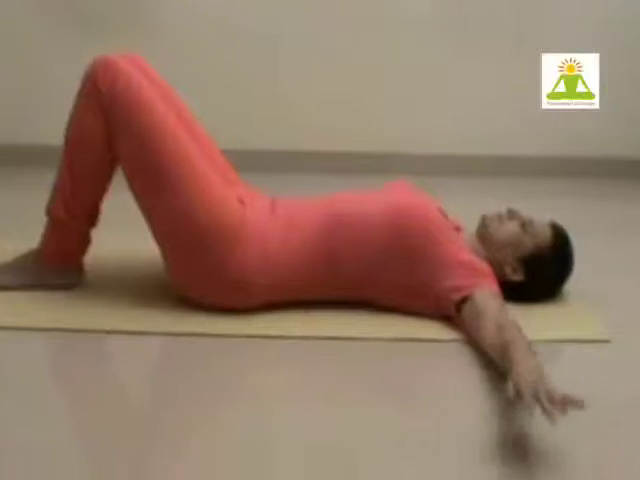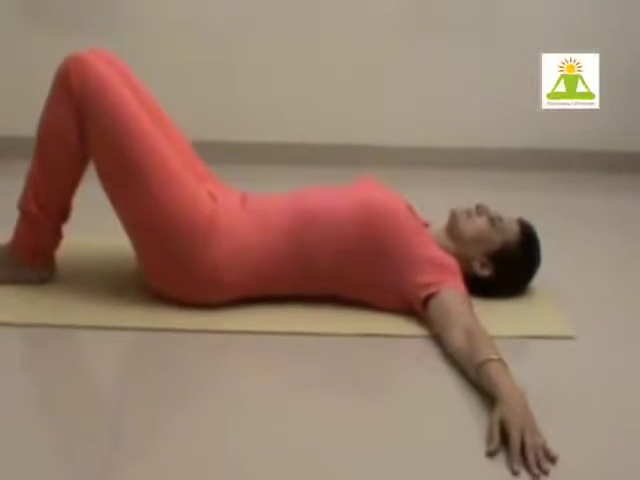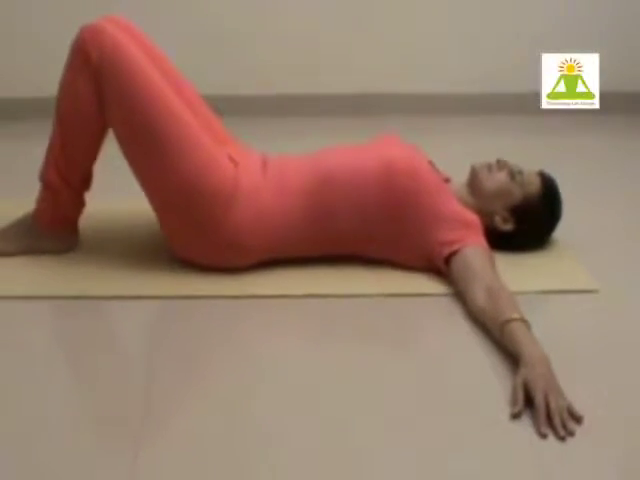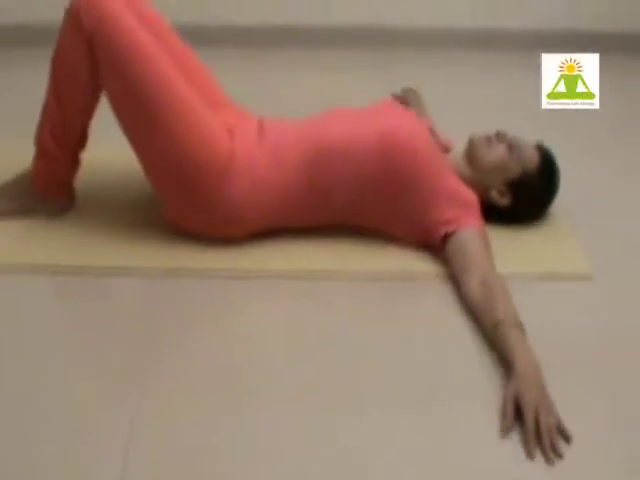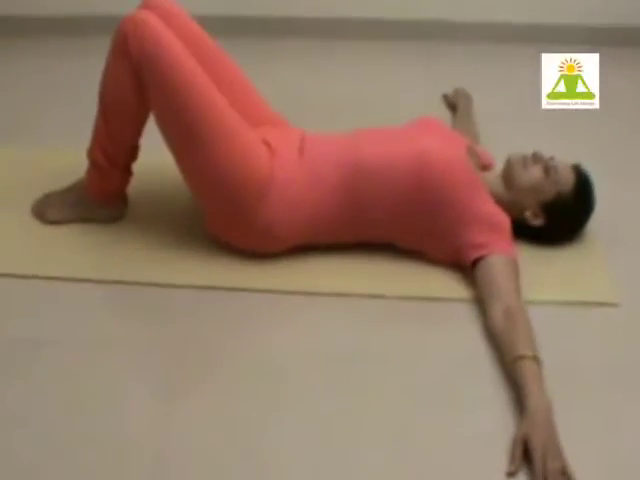
dt=0.7s
person 1, frame 1
left shoulder: (466, 273)
right shoulder: (451, 239)
left elbow: (494, 323)
left wrist: (526, 364)
left hip: (227, 257)
right hip: (248, 221)
left knee: (110, 78)
right knee: (124, 74)
left ankle: (56, 260)
right ankle: (60, 255)
person 1, frame 2
left shoulder: (435, 271)
right shoulder: (419, 238)
left elbow: (462, 332)
left wrist: (509, 395)
left hip: (202, 250)
right hip: (223, 212)
left knee: (84, 74)
right knee: (97, 68)
person 1, frame 3
left shoulder: (457, 227)
right shoulder: (440, 192)
left elbow: (485, 289)
left wrist: (531, 353)
left hip: (224, 215)
right hip: (242, 176)
left knee: (100, 43)
right knee: (111, 34)
left ankle: (51, 225)
right ankle: (57, 220)
person 1, frame 4
left shoulder: (454, 205)
right shoulder: (437, 152)
left elbow: (480, 280)
left wrist: (524, 364)
right wrist: (414, 102)
left hip: (219, 184)
right hip: (241, 135)
left ankle: (48, 184)
right ankle: (51, 177)
person 1, frame 5
left shoulder: (487, 225)
right shoulder: (475, 162)
left elbow: (504, 307)
left wrist: (537, 405)
right wrist: (463, 102)
left hip: (261, 199)
right hip: (281, 149)
left ankle: (101, 195)
right ankle: (106, 187)
